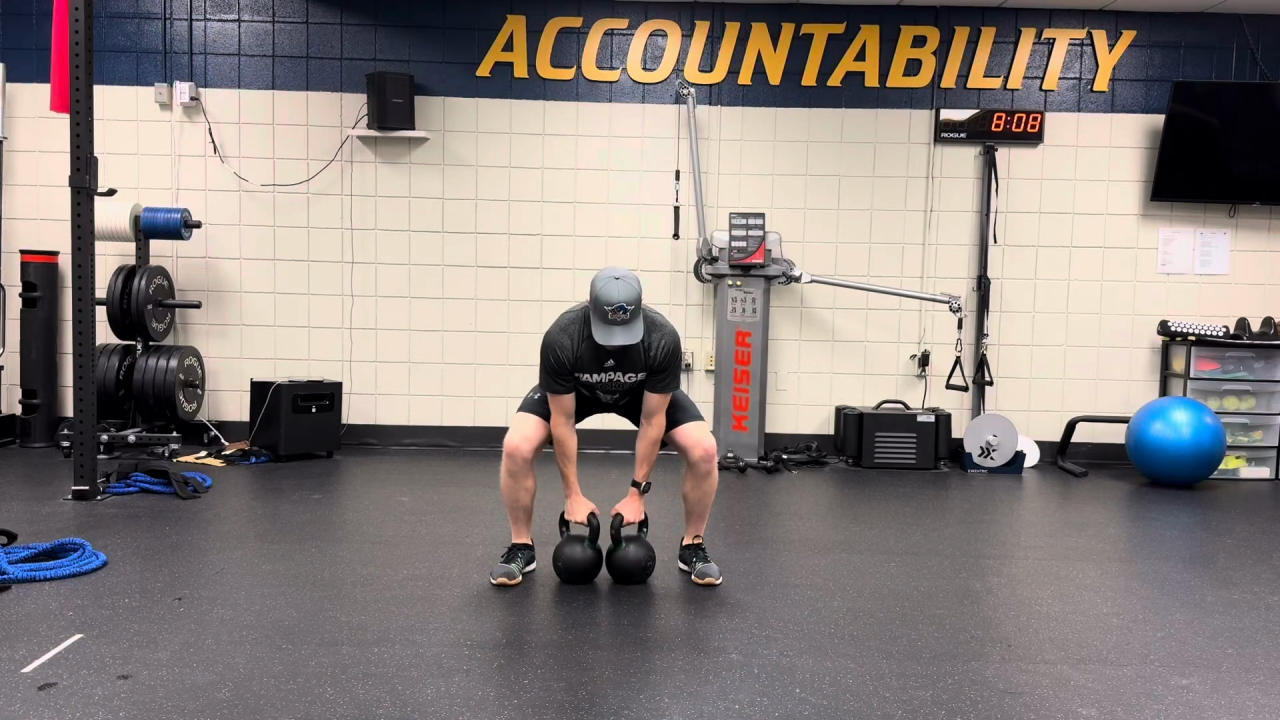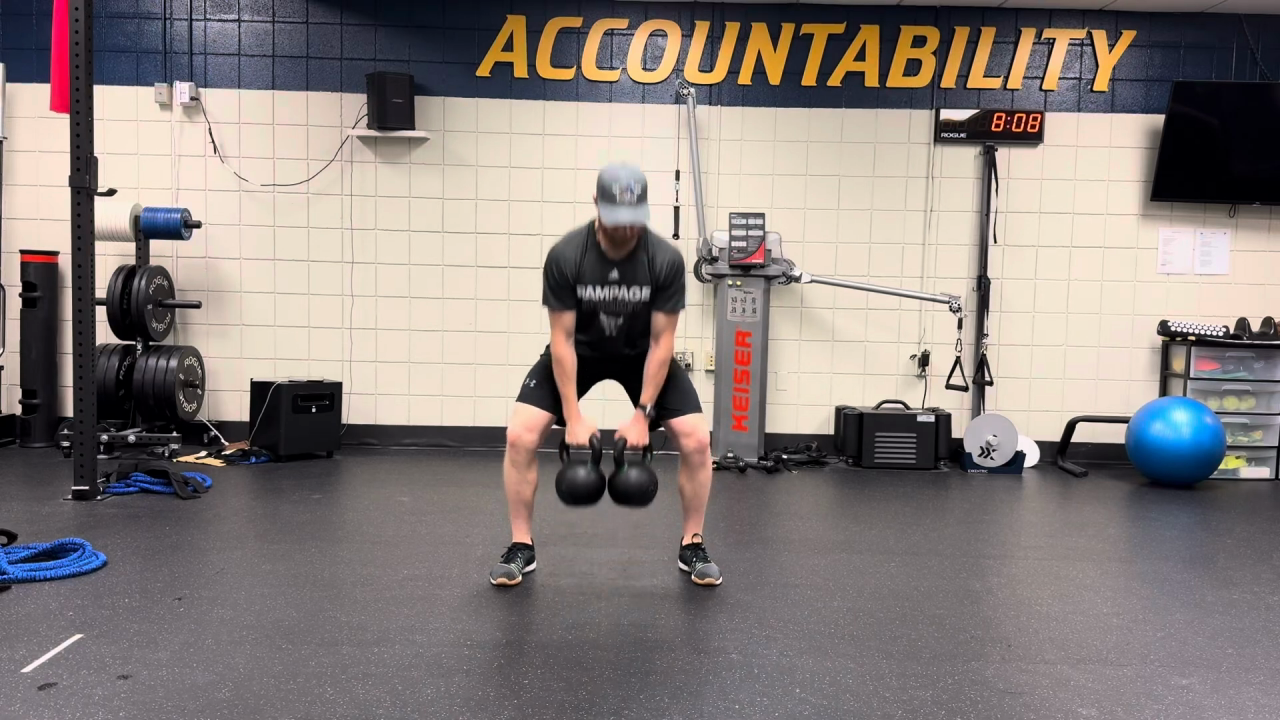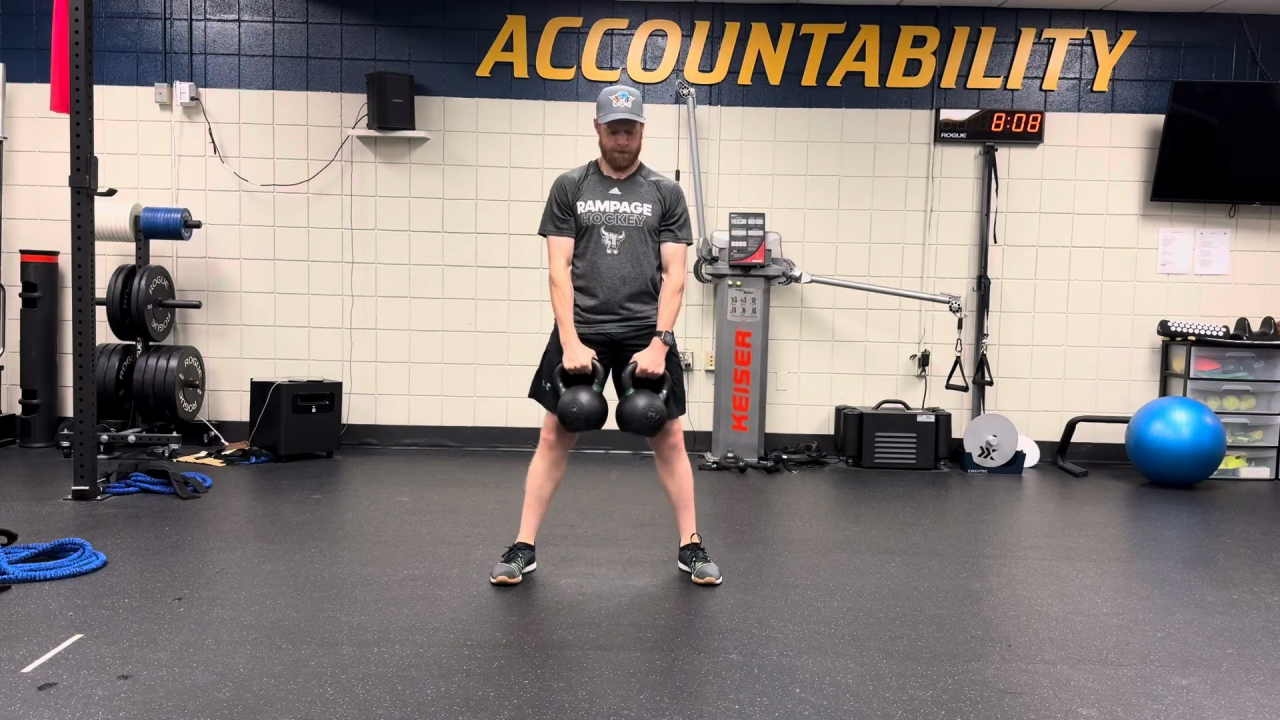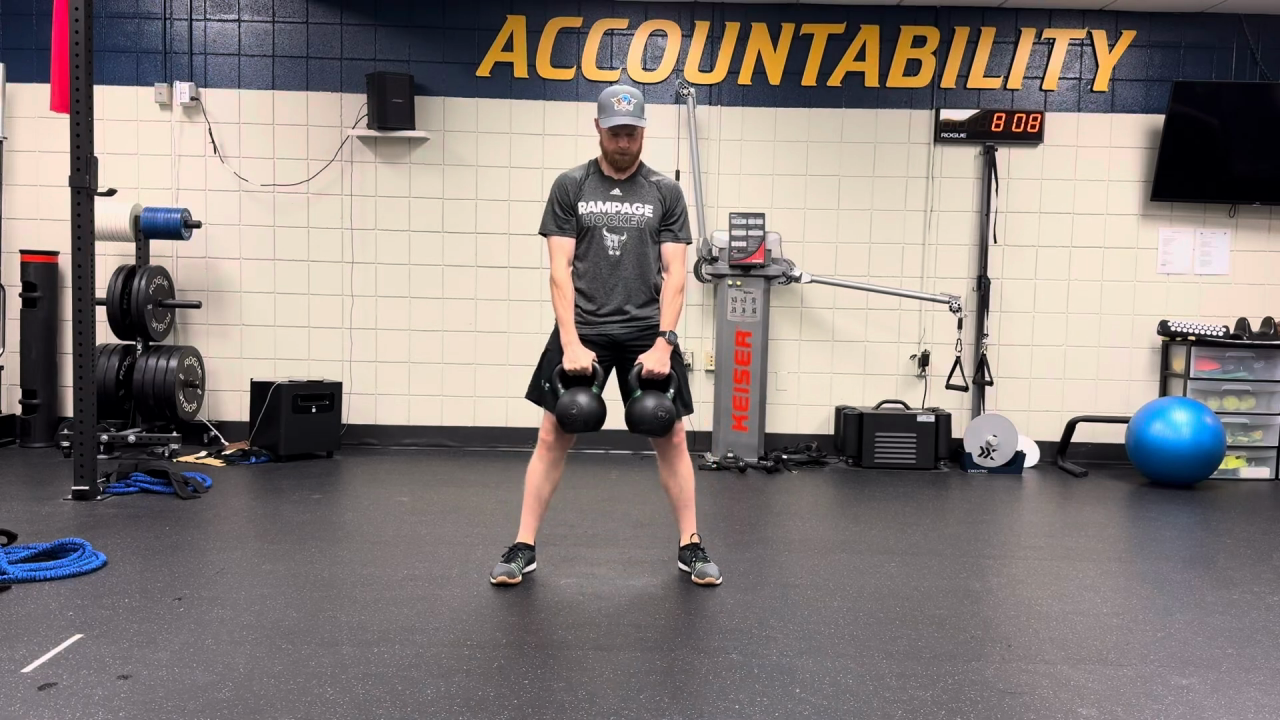
dt=0.4s
person 1, frame 1
left shoulder: (663, 338)
right shoulder: (561, 337)
left elbow: (653, 420)
right elbow: (563, 421)
left wrist: (637, 493)
right wrist: (573, 496)
left hip: (642, 391)
right hip: (575, 390)
left knee: (703, 449)
right knee: (517, 447)
left ankle: (692, 547)
right ankle: (521, 547)
person 1, frame 2
left shoulder: (665, 258)
right shoulder: (566, 254)
left elbow: (662, 341)
right elbow: (562, 339)
left wrist: (642, 416)
right wrist: (572, 417)
left hip: (641, 356)
right hip: (580, 354)
left knee: (695, 439)
right knee: (521, 435)
left ankle: (693, 545)
right ankle: (520, 547)
person 1, frame 3
left shoulder: (666, 192)
right shoulder: (569, 187)
left elbow: (675, 273)
right elbow: (559, 269)
left wrist: (660, 341)
right wrist: (569, 340)
left hip: (645, 333)
right hip: (582, 333)
left knee: (668, 439)
right knee: (554, 439)
left ankle: (691, 546)
right ankle: (523, 548)
person 1, frame 4
left shoulder: (666, 192)
right shoulder: (570, 186)
left elbow: (674, 273)
right elbow: (561, 269)
left wrist: (664, 342)
right wrist: (571, 342)
left hip: (646, 333)
right hip: (583, 331)
left knee: (671, 439)
right knee: (552, 439)
left ankle: (690, 545)
right ankle: (523, 547)
